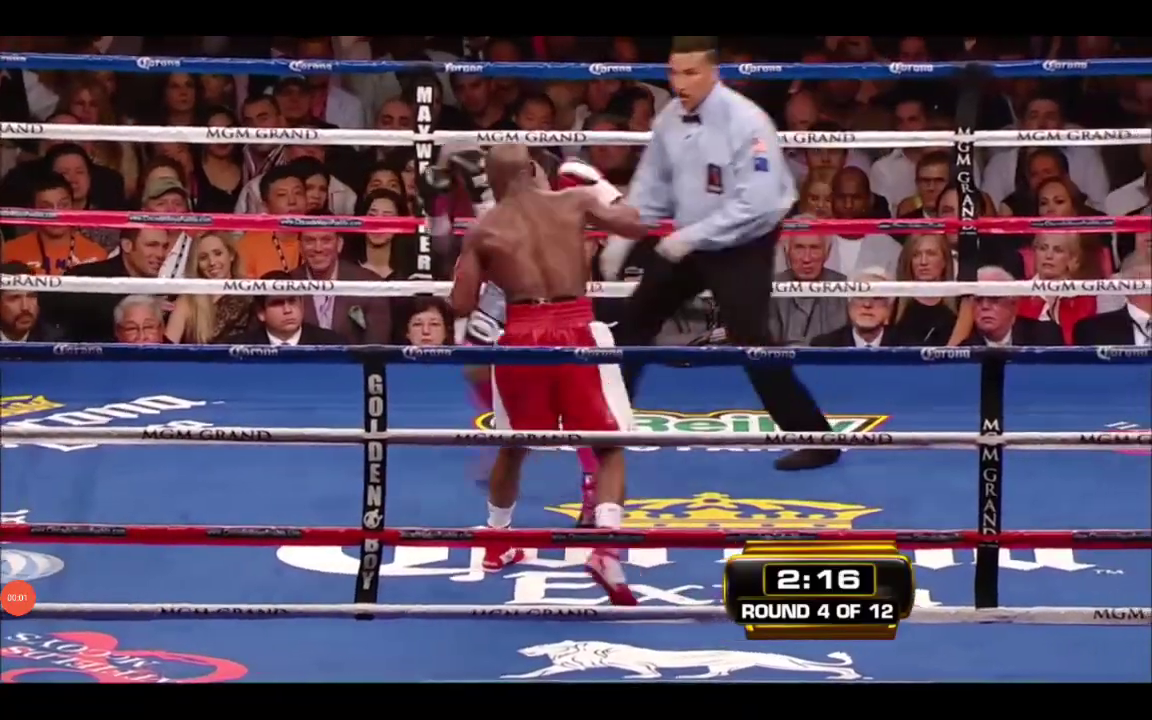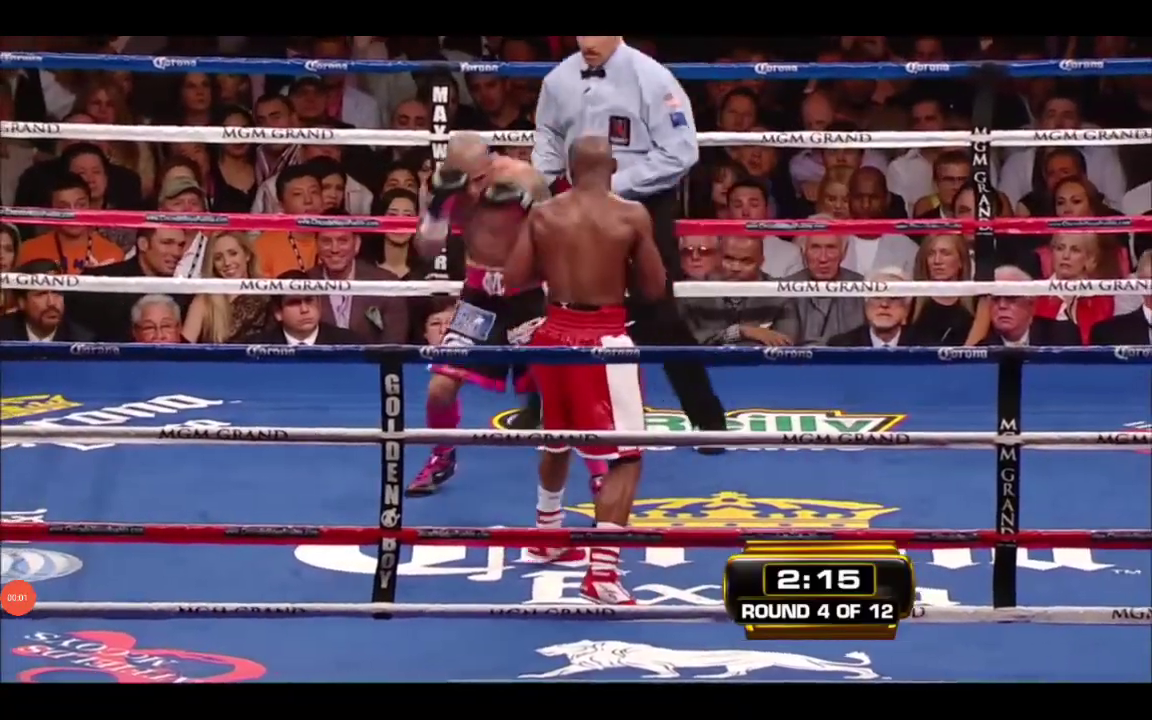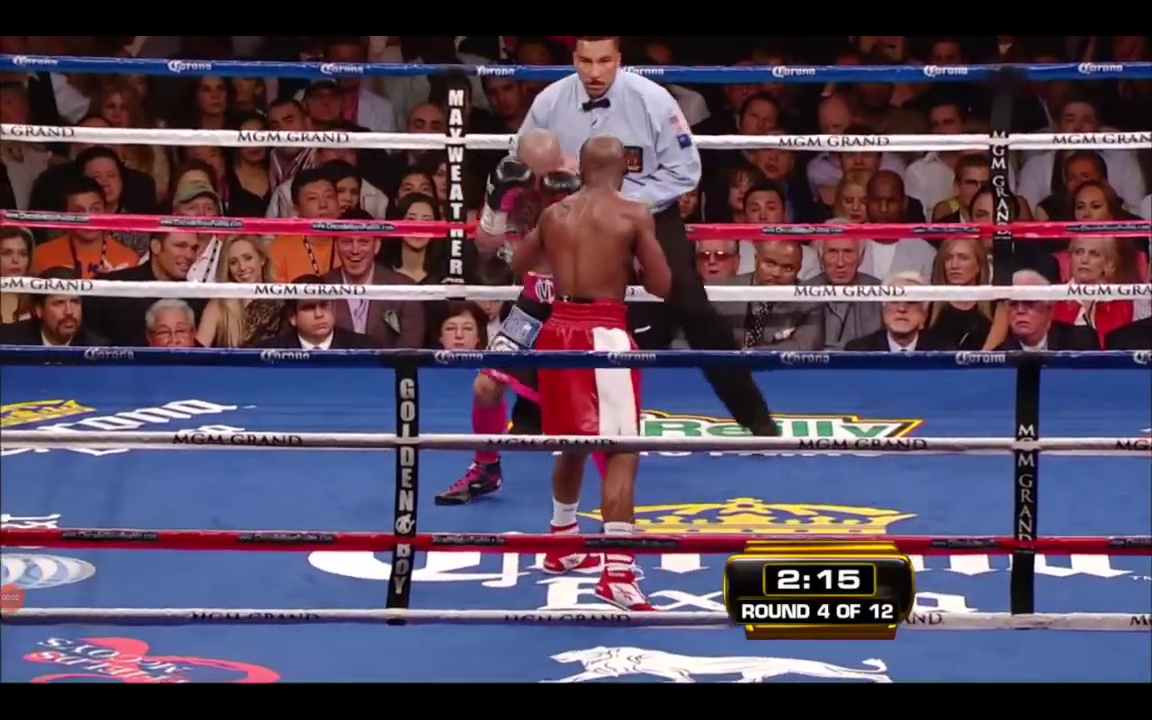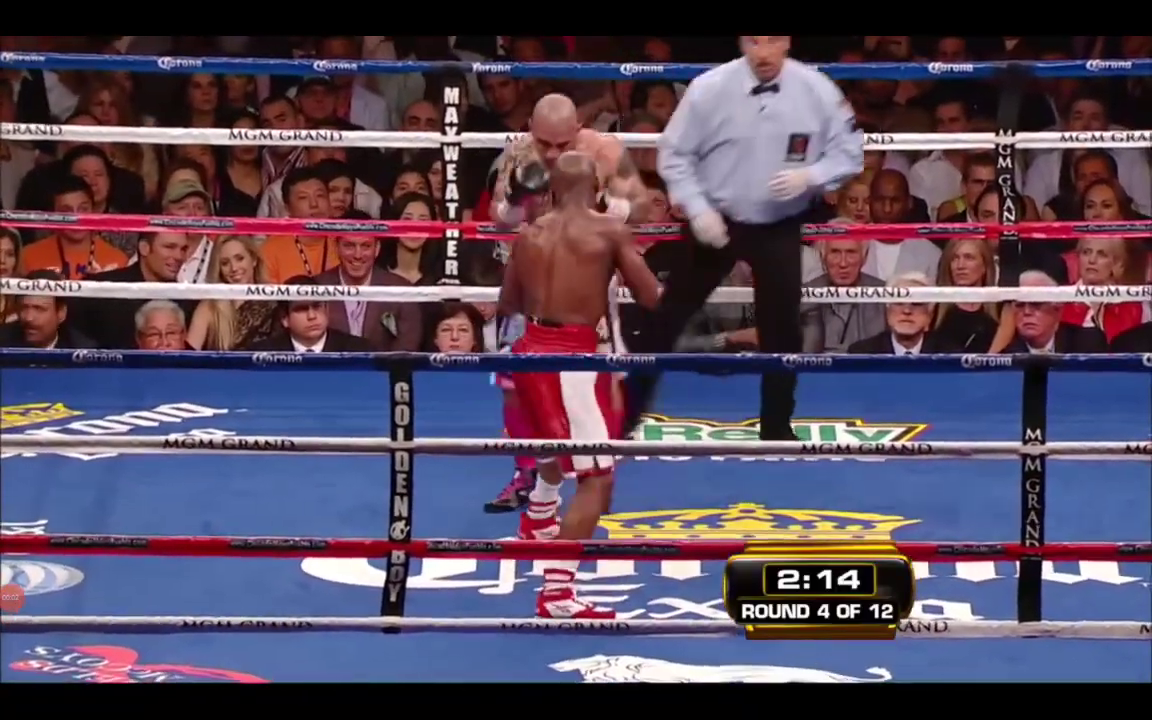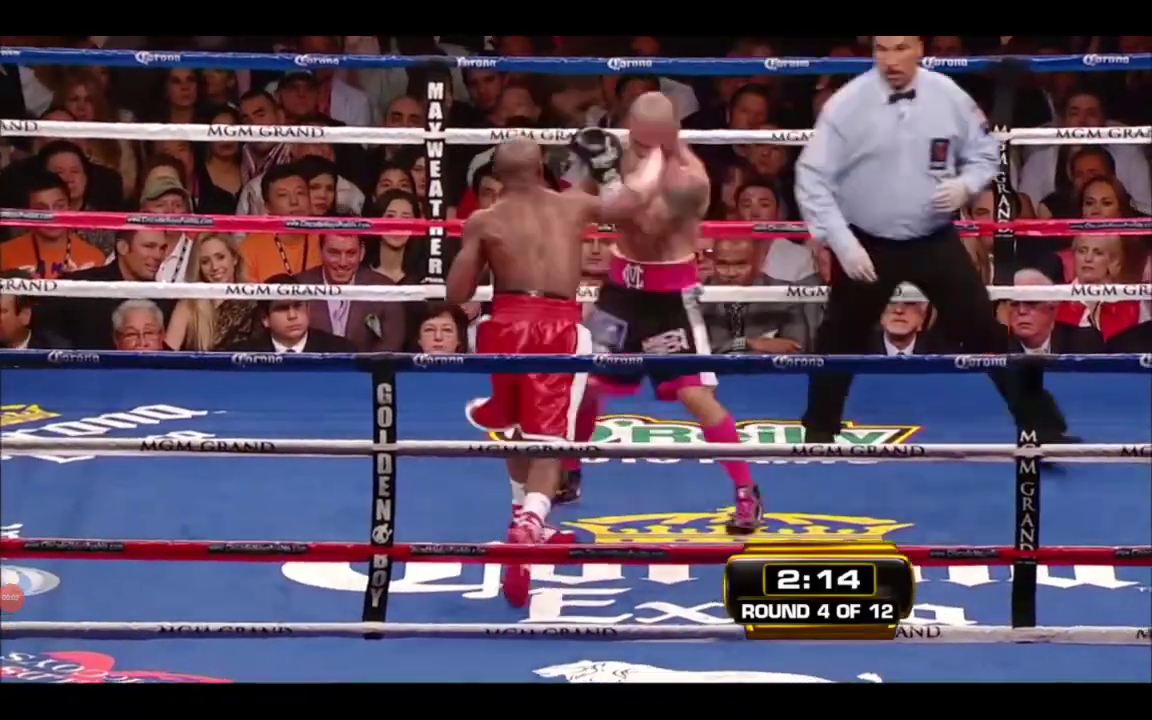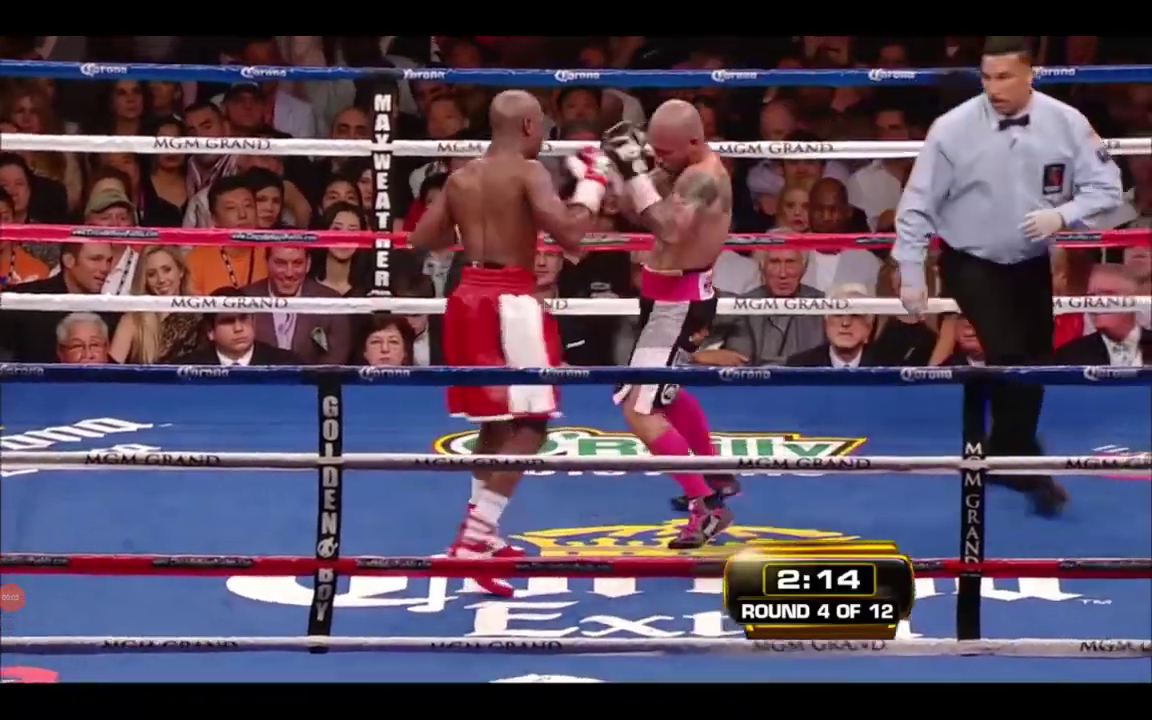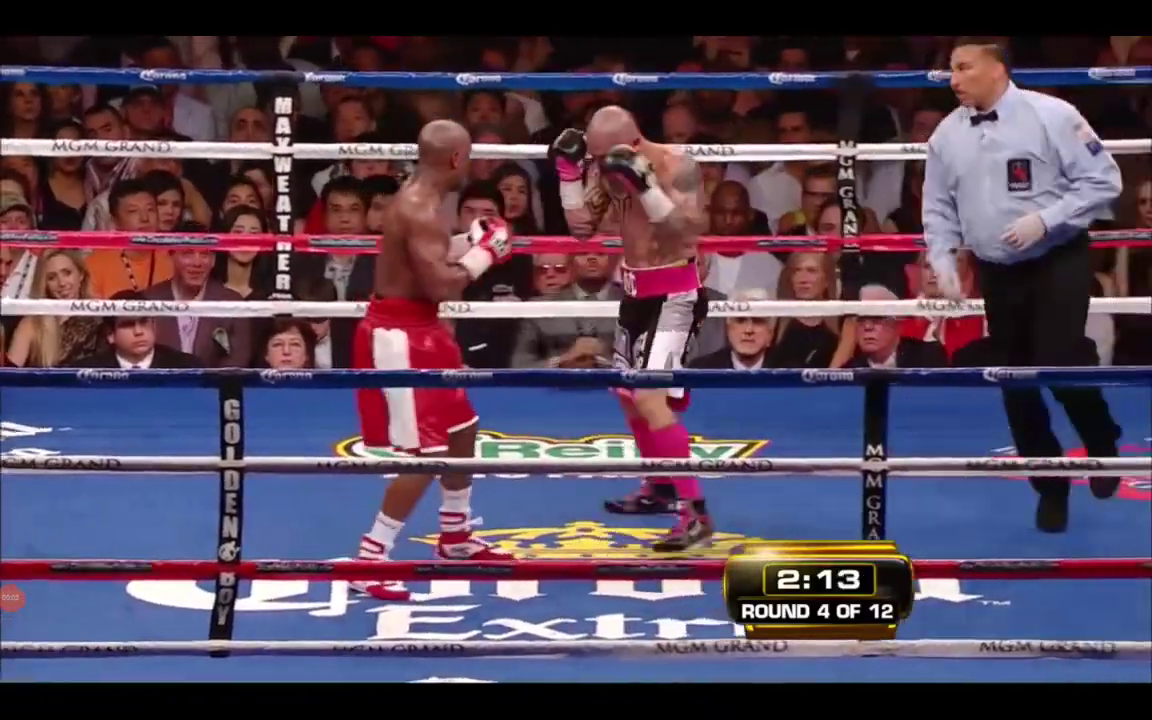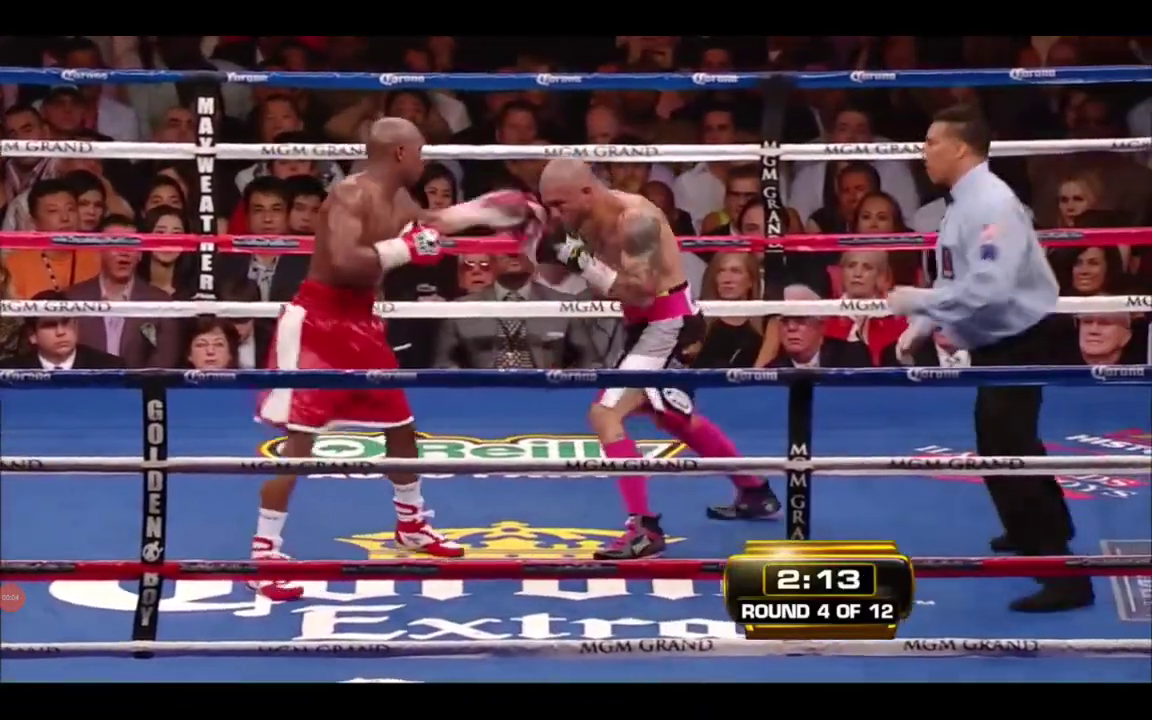
dt=0.4s
person 1, frame 1
left shoulder: (481, 230)
right shoulder: (572, 202)
left elbow: (461, 306)
right elbow: (637, 225)
right wrist: (599, 188)
left hip: (522, 336)
right hip: (578, 330)
left knee: (512, 445)
right knee: (608, 447)
left ankle: (497, 544)
right ankle: (606, 547)
person 1, frame 2
left shoulder: (541, 215)
right shoulder: (632, 215)
left elbow: (516, 278)
right elbow: (655, 286)
left hip: (556, 333)
right hip: (605, 339)
left knee: (556, 439)
right knee: (625, 458)
left ankle: (546, 530)
right ankle: (602, 572)
person 1, frame 3
left shoulder: (554, 214)
right shoulder: (634, 213)
left elbow: (520, 262)
right elbow: (660, 285)
left hip: (557, 329)
right hip: (603, 333)
left knee: (572, 444)
right knee: (622, 453)
left ankle: (562, 545)
right ankle: (617, 573)
person 1, frame 4
left shoulder: (529, 234)
right shoulder: (610, 230)
left elbow: (508, 303)
right elbow: (649, 296)
right wrist: (619, 262)
left hip: (532, 347)
right hip: (571, 354)
left knee: (561, 438)
right knee: (597, 475)
left ankle: (537, 518)
right ankle: (556, 591)
person 1, frame 5
left shoulder: (483, 221)
right shoulder: (573, 204)
left elbow: (455, 294)
right elbow: (630, 202)
right wrist: (649, 166)
left hip: (506, 328)
right hip: (560, 329)
left knee: (526, 429)
right knee: (550, 443)
left ankle: (526, 523)
right ankle: (526, 528)
person 1, frame 6
left shoulder: (461, 178)
right shoulder: (529, 172)
left elbow: (421, 239)
right elbow: (570, 235)
right wrist: (593, 181)
left hip: (469, 297)
right hip: (510, 301)
left knee: (496, 421)
right knee: (528, 426)
left ankle: (480, 532)
right ankle: (474, 538)
person 1, frame 7
left shoulder: (414, 197)
right shoulder: (420, 210)
right elbow: (441, 286)
left wrist: (471, 243)
right wrist: (487, 250)
left hip: (416, 330)
right hip: (399, 333)
left knee: (461, 431)
right knee: (426, 453)
left ankle: (455, 536)
right ankle: (371, 559)
person 1, frame 8
left shoulder: (396, 198)
right shoulder: (349, 193)
left elbow: (433, 223)
right elbow: (344, 262)
left wrist: (496, 207)
right wrist: (406, 246)
left hip: (359, 322)
right hip: (317, 320)
left knee: (399, 426)
right knee: (300, 439)
left ankle: (412, 524)
right ankle: (264, 554)
person 2, frame 1
left shoulder: (744, 122)
right shoulder: (669, 120)
left elbow: (757, 202)
right elbow: (651, 183)
left wrist: (691, 238)
right wrist: (621, 239)
left hip: (743, 245)
right hip: (689, 240)
left knee: (750, 342)
right knee: (636, 317)
left ankle: (815, 437)
person 2, frame 2
left shoulder: (650, 77)
right shoulder: (560, 79)
left elbow: (680, 153)
right elbow: (549, 140)
left wrist: (616, 184)
left hip: (645, 208)
left knee: (656, 314)
left ankle: (708, 418)
person 2, frame 3
left shoulder: (652, 101)
right shoulder: (549, 104)
left elbow: (684, 170)
left wrist: (628, 203)
left hip: (652, 223)
left knee: (695, 313)
left ankle: (754, 415)
person 2, frame 4
left shoulder: (816, 91)
right shoulder: (710, 88)
left elbow: (848, 153)
right elbow: (674, 154)
left wrist: (810, 175)
right wrist: (698, 210)
left hip: (778, 228)
right hip: (715, 222)
left knee: (781, 327)
right knee: (671, 314)
left ankle: (776, 425)
right ankle: (628, 409)
person 2, frame 5
left shoulder: (949, 97)
right shoulder: (844, 107)
left elbow: (985, 153)
right elbow: (813, 179)
left wrist: (966, 184)
right wrist: (842, 243)
left hip: (936, 238)
right hip: (869, 243)
left knee: (985, 330)
right knee: (839, 341)
left ankle: (1044, 428)
right ankle: (820, 434)
person 2, frame 6
left shoulder: (1067, 123)
right shoulder: (953, 128)
left elbow: (1105, 187)
right elbow: (918, 204)
left wrist: (1063, 215)
right wrist: (911, 273)
left hip: (1032, 264)
right hip: (972, 265)
left knee: (1034, 364)
right knee: (1010, 359)
left ankle: (1004, 461)
right ankle: (1025, 464)
person 2, frame 7
left shoulder: (1051, 114)
right shoulder: (948, 134)
left elbow: (1103, 181)
right elbow: (938, 207)
left wrist: (1045, 219)
right wrist: (942, 262)
left hip: (1060, 260)
right hip: (996, 271)
left knee: (1066, 361)
right knee: (1017, 381)
left ankle: (1101, 441)
right ankle: (1051, 487)
person 2, frame 8
left shoulder: (991, 205)
right shoulder: (959, 204)
left elbow: (984, 290)
right elbow: (953, 281)
left wrist: (918, 301)
right wrist: (919, 326)
left hip: (1017, 345)
right hip: (993, 343)
left knee: (1003, 453)
right knee: (1006, 444)
left ankle: (1063, 574)
right ankle: (1042, 535)
person 3, frame 1
right shoulder: (453, 187)
right elbow: (445, 246)
left wrist: (481, 193)
right wrist: (437, 208)
right knee: (476, 366)
left ankle: (593, 480)
person 3, frame 2
left shoulder: (524, 177)
right shoulder: (443, 188)
right elbow: (428, 249)
left wrist: (528, 208)
right wrist: (438, 206)
left hip: (528, 289)
right hip: (480, 289)
right knee: (439, 389)
left ankle: (601, 477)
right ankle: (442, 459)
person 3, frame 3
left shoulder: (582, 181)
right shoulder: (508, 184)
right elbow: (486, 248)
right wrist: (498, 199)
right hip: (536, 295)
right knee: (486, 387)
right ankle: (485, 470)
person 3, frame 4
left shoulder: (608, 151)
right shoulder: (520, 152)
left elbow: (641, 207)
right elbow: (501, 221)
left wrist: (603, 204)
right wrist: (515, 193)
right knee: (514, 386)
right ankle: (526, 474)
person 3, frame 5
left shoulder: (690, 178)
right shoulder: (633, 152)
left elbow: (643, 226)
left hip: (671, 291)
right hip: (624, 282)
left knee: (698, 397)
right knee: (587, 385)
left ankle: (747, 493)
right ankle: (565, 474)
person 3, frame 6
left shoulder: (702, 177)
right shoulder: (694, 167)
left elbow: (670, 228)
right elbow: (657, 208)
left wrist: (635, 172)
right wrist: (636, 167)
left hip: (676, 303)
right hip: (680, 296)
left knee: (640, 412)
right knee: (665, 392)
left ankle: (709, 506)
right ankle: (717, 475)
person 3, frame 7
left shoulder: (675, 166)
right shoulder: (606, 169)
left elbow: (691, 228)
right elbow: (582, 227)
left wrist: (645, 186)
right wrist: (569, 172)
left hip: (674, 294)
right hip: (635, 291)
left knee: (651, 397)
right knee: (632, 397)
left ankle: (694, 512)
right ankle: (659, 488)
person 3, frame 8
left shoulder: (635, 219)
right shoulder: (590, 218)
left elbow: (640, 292)
left wrist: (582, 263)
left hip: (668, 323)
right hip: (649, 321)
left knee: (605, 415)
right knee: (671, 414)
left ankle: (644, 528)
right ankle: (755, 493)
